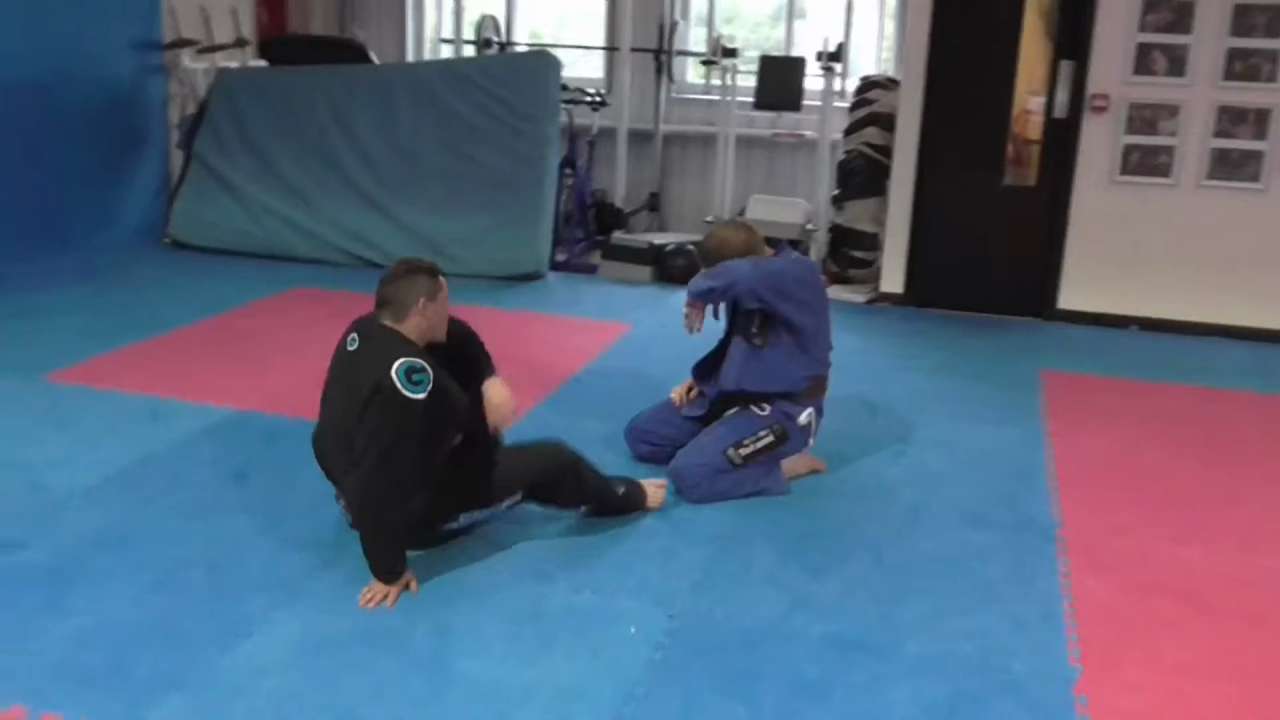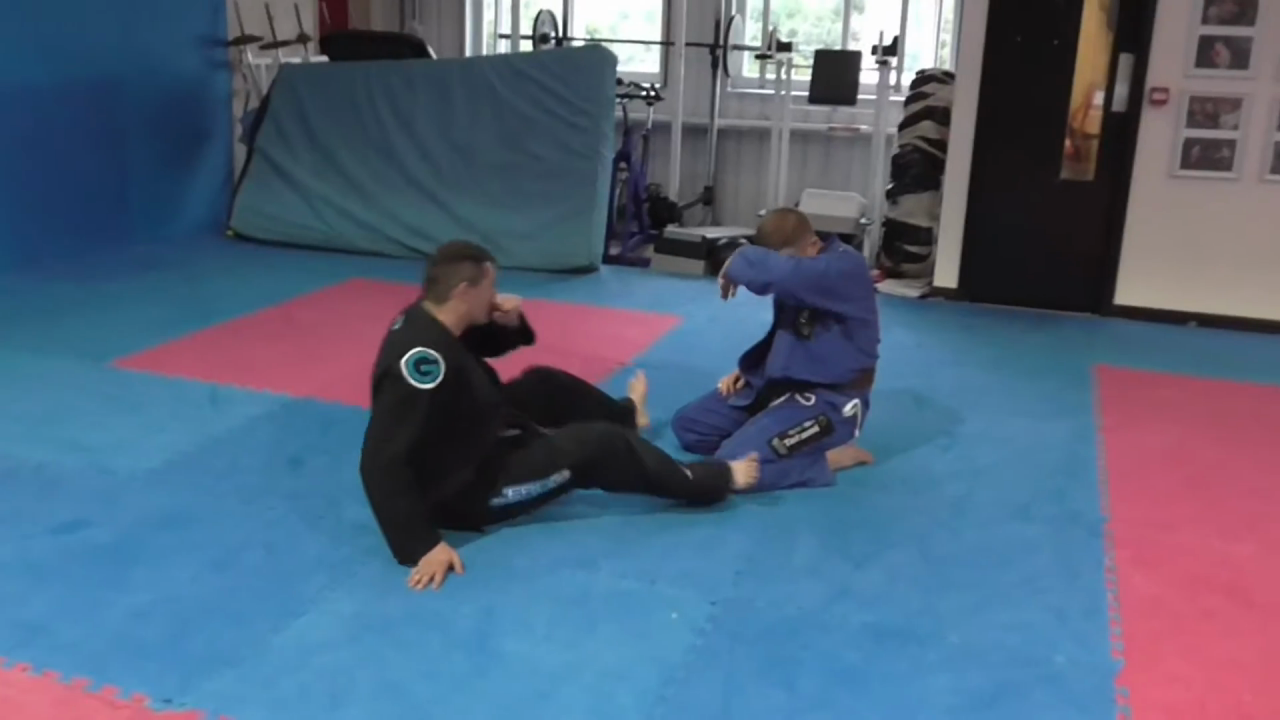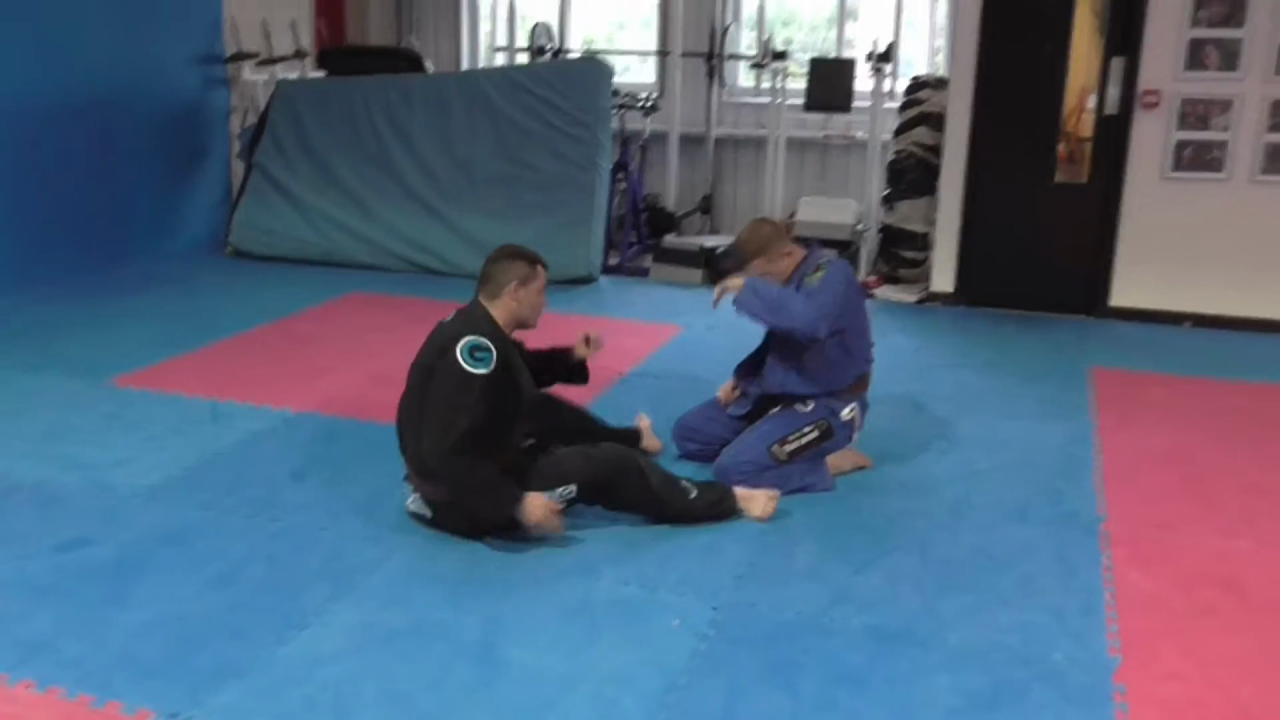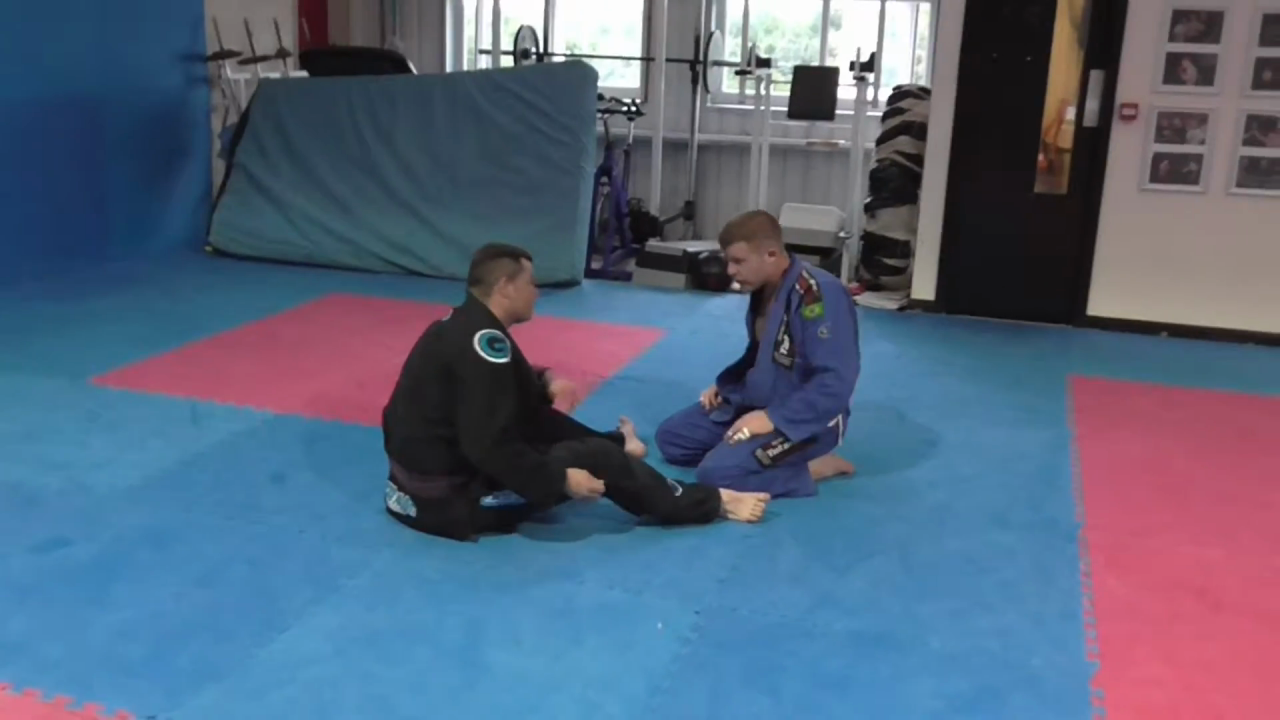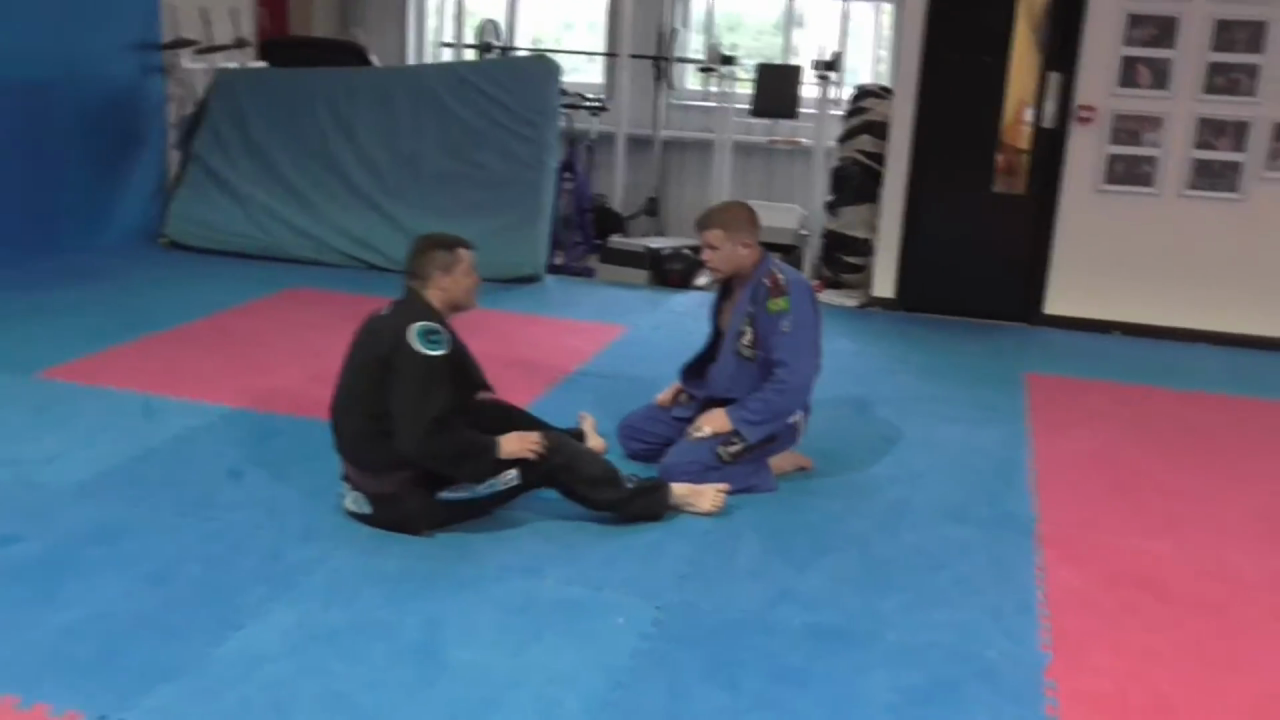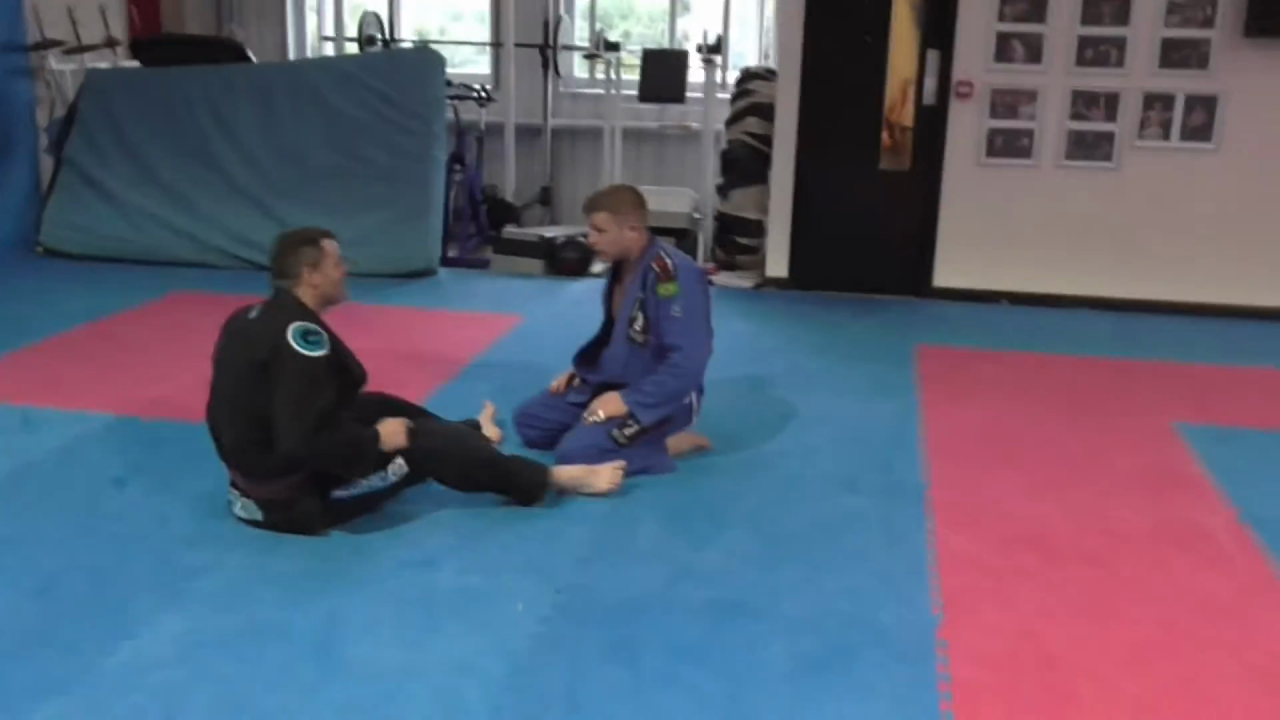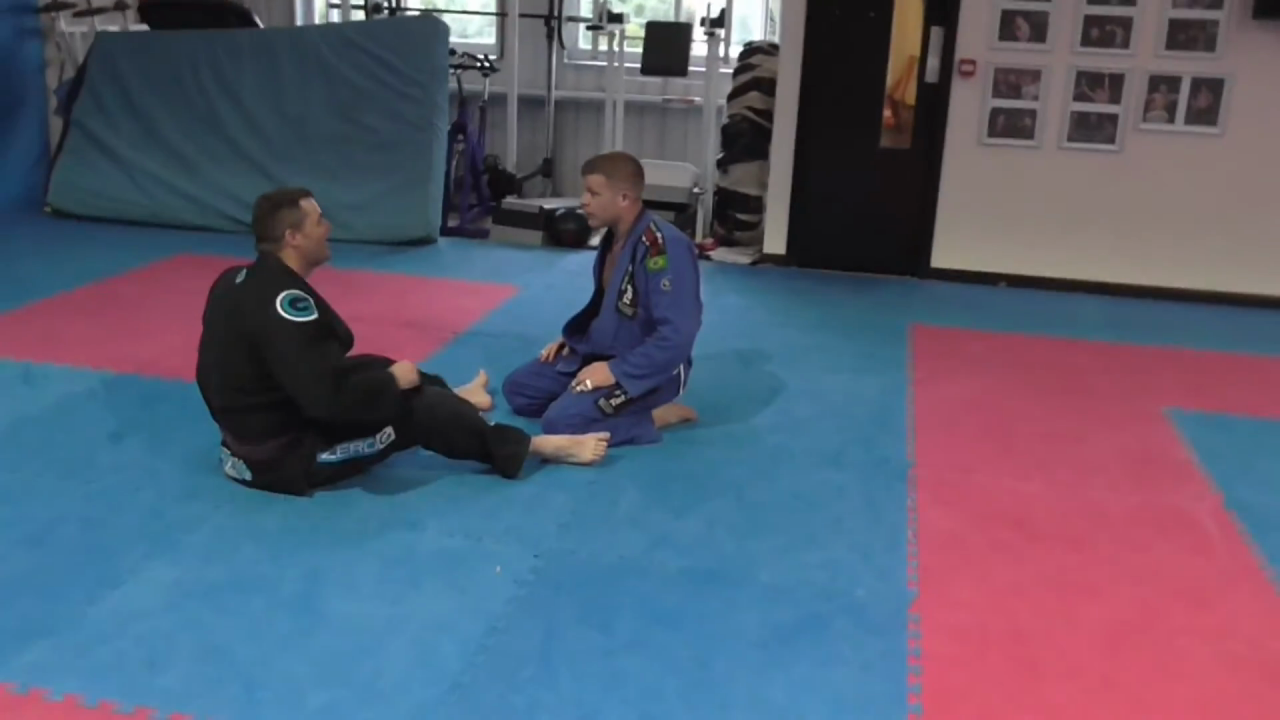
dt=0.4s
person 1, frame 1
left shoulder: (366, 329)
right shoulder: (405, 374)
left elbow: (458, 339)
right elbow: (380, 484)
left wrist: (490, 381)
right wrist: (388, 569)
right hip: (402, 507)
right knee: (552, 462)
left ankle: (482, 450)
right ankle: (630, 496)
person 1, frame 2
left shoulder: (425, 315)
right shoulder: (424, 361)
left elbow: (489, 338)
right elbow: (383, 466)
left wrist: (509, 321)
right wrist: (421, 547)
left hip: (463, 439)
right hip: (462, 489)
left knee: (544, 383)
right knee: (597, 444)
left ankle: (627, 414)
right ankle: (715, 481)
person 1, frame 3
left shoulder: (473, 322)
right shoulder: (476, 350)
left elbow: (517, 374)
right elbow: (447, 453)
left wrist: (571, 358)
right wrist: (516, 503)
left hip: (467, 469)
right hip: (460, 496)
left knee: (546, 411)
right knee: (607, 465)
left ankle: (633, 439)
right ankle: (727, 501)
person 1, frame 4
left shoulder: (460, 323)
right shoulder: (485, 341)
right elbow: (491, 448)
left wrist: (541, 385)
right wrist: (561, 480)
left hip: (424, 470)
right hip: (453, 498)
left knee: (531, 418)
right knee: (594, 460)
left ankle: (616, 443)
right ankle: (711, 503)
person 1, frame 5
left shoulder: (394, 318)
right shoulder: (424, 335)
right elbow: (424, 441)
left wrist: (468, 395)
right wrist: (497, 449)
left hip: (375, 471)
right hip: (406, 493)
left knee: (486, 411)
right knee: (544, 454)
left ankle: (575, 441)
right ankle: (665, 496)
person 1, frame 6
left shoulder: (250, 319)
right shoulder: (300, 336)
right elbow: (308, 441)
right wrist: (376, 441)
left hip: (258, 475)
right hip: (295, 494)
left knee: (377, 407)
right knee: (430, 445)
left ankle: (472, 433)
right ankle: (551, 478)
person 1, frame 7
left shoulder: (236, 281)
right shoulder: (286, 303)
right elbow: (330, 400)
right wrist: (393, 382)
left hip: (250, 432)
right hip: (284, 455)
left knee: (371, 368)
right knee: (419, 410)
left ankle: (455, 398)
right ankle: (537, 447)
person 2, frame 1
left shoulder: (800, 275)
left elbow: (743, 277)
left wrist: (699, 291)
right wrist: (701, 377)
left hip: (781, 410)
right hip: (733, 393)
left knee: (689, 474)
right knee: (640, 434)
left ankle: (787, 464)
right ankle: (751, 452)
person 2, frame 2
left shoulder: (846, 269)
right shoulder: (798, 276)
left elbow: (786, 272)
left wrist: (738, 262)
right wrist: (748, 368)
left hip: (829, 401)
right knee: (688, 425)
left ankle: (831, 456)
right ankle: (800, 444)
person 2, frame 3
left shoulder: (833, 276)
right shoulder: (787, 277)
left elbow: (807, 318)
left wrist: (748, 288)
right wrist: (744, 376)
left hip: (826, 406)
right hip: (779, 393)
left knee: (734, 469)
right knee: (688, 433)
left ankle: (832, 461)
right ankle: (791, 450)
person 2, frame 4
left shoulder: (821, 295)
right shoulder: (764, 289)
left elbow: (836, 382)
left wrist: (774, 419)
right wrist: (725, 384)
left hip: (804, 417)
right hip: (757, 401)
left knee: (717, 473)
right knee: (670, 437)
left ankle: (814, 467)
right ankle: (778, 455)
person 2, frame 5
left shoulder: (787, 292)
right shoulder: (731, 281)
left elbow: (794, 380)
left wrist: (735, 417)
right wrist: (687, 381)
left hip: (763, 415)
right hip: (717, 398)
left knee: (678, 468)
right knee: (633, 432)
left ankle: (774, 462)
right ankle: (738, 451)
person 2, frame 6
left shoulder: (676, 275)
right shoulder: (622, 266)
left elbow: (687, 363)
left wrist: (629, 400)
right wrist: (581, 366)
left hip: (658, 399)
right hip: (610, 383)
left knee: (575, 453)
right knee: (529, 420)
left ankle: (670, 443)
right ankle: (633, 434)
person 2, frame 7
left shoulder: (665, 248)
right shoulder: (614, 237)
left elbow: (677, 336)
left wrist: (617, 371)
right wrist: (571, 336)
left hip: (646, 370)
left knee: (561, 422)
right knee: (517, 388)
left ankle: (657, 415)
right ankle: (625, 405)
